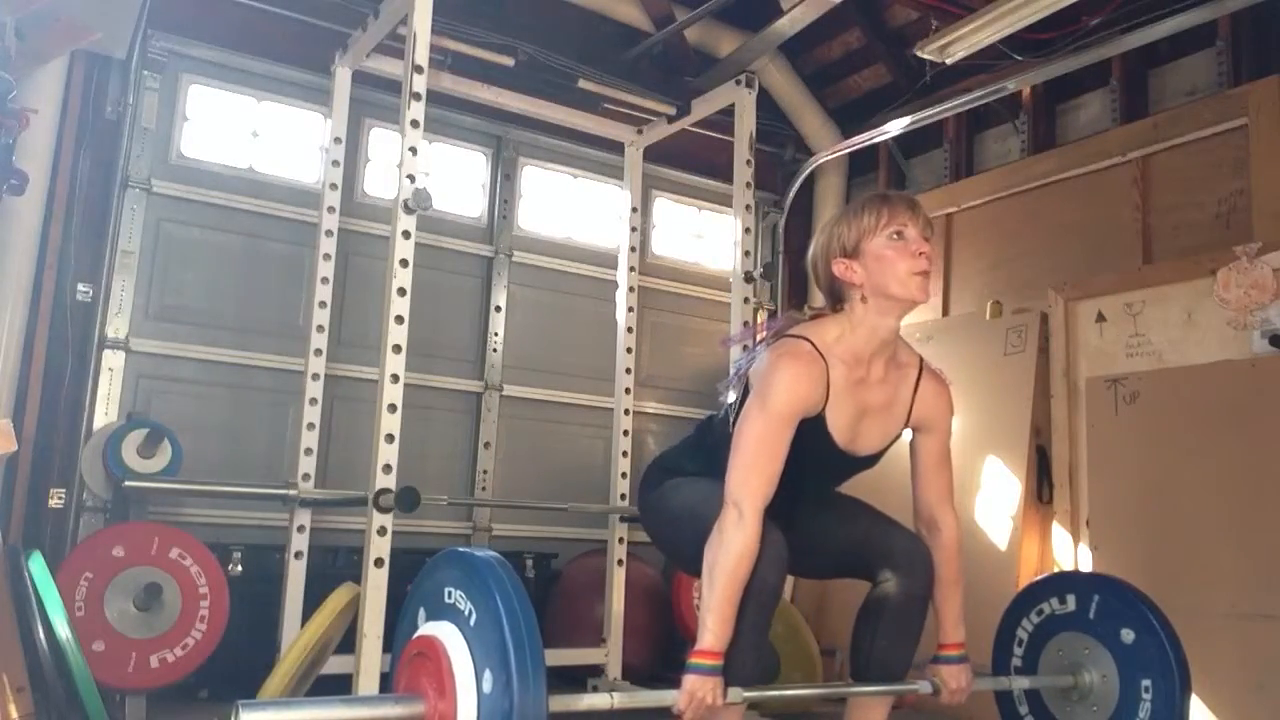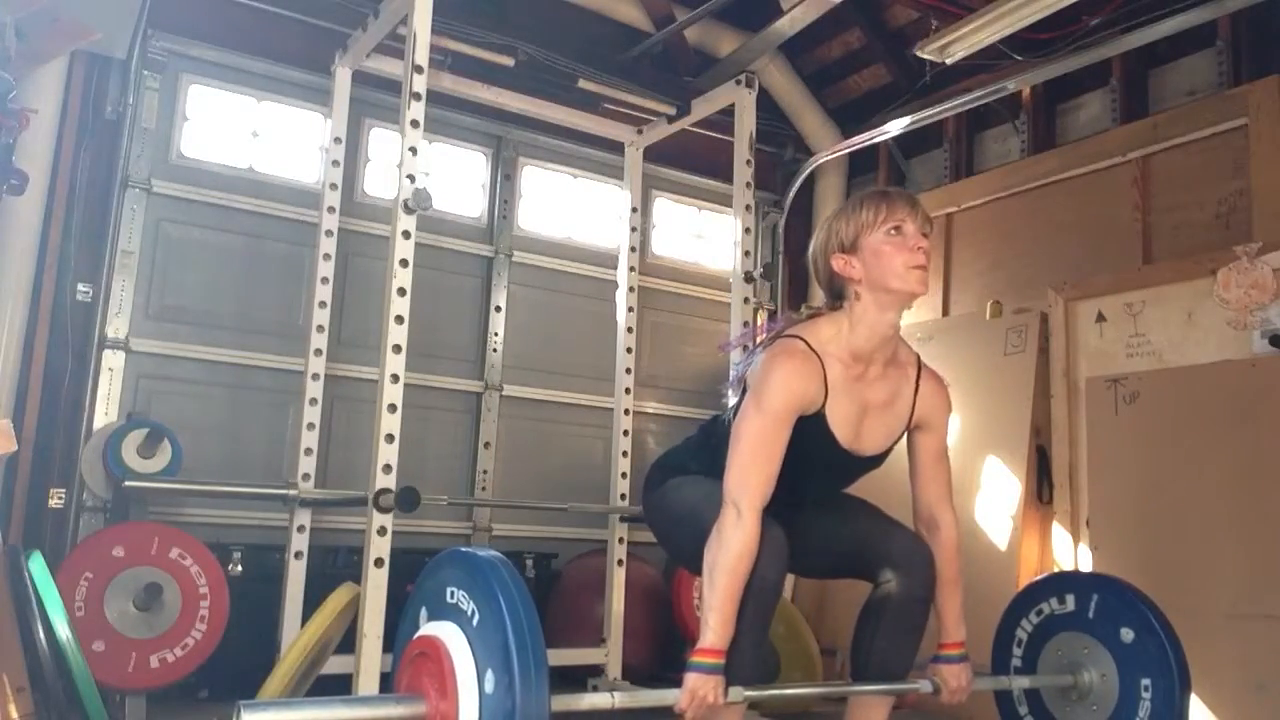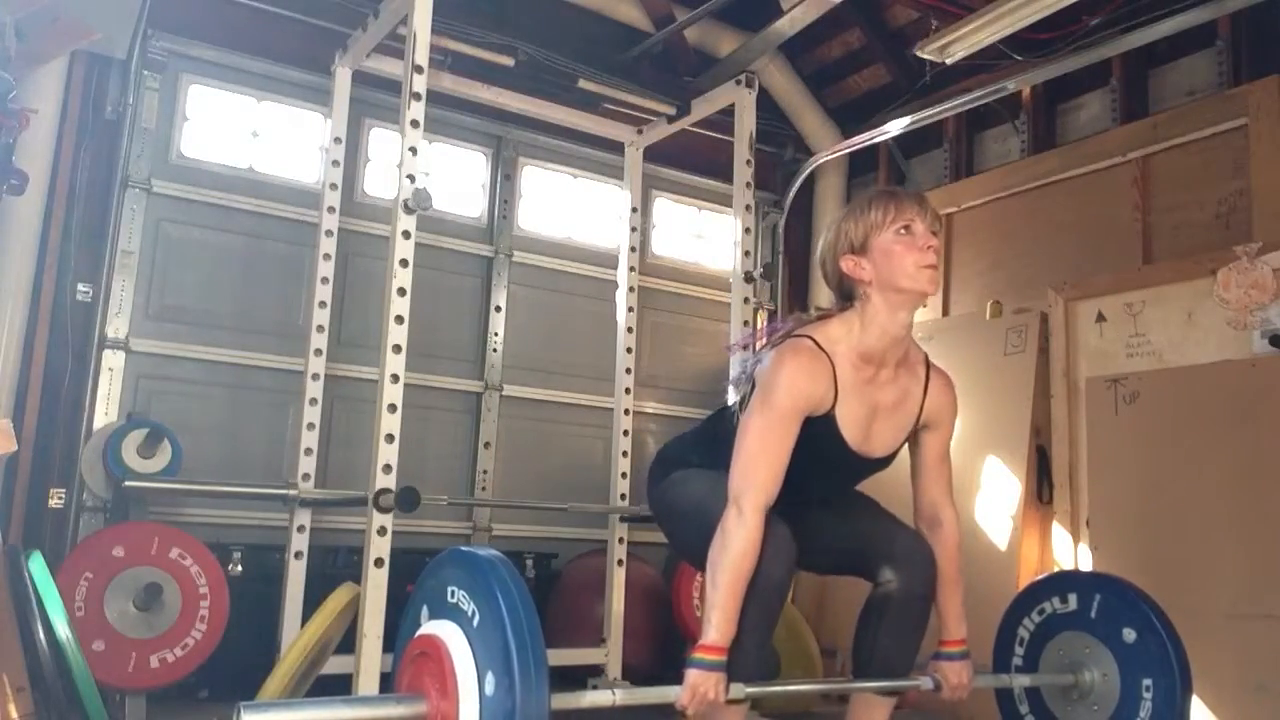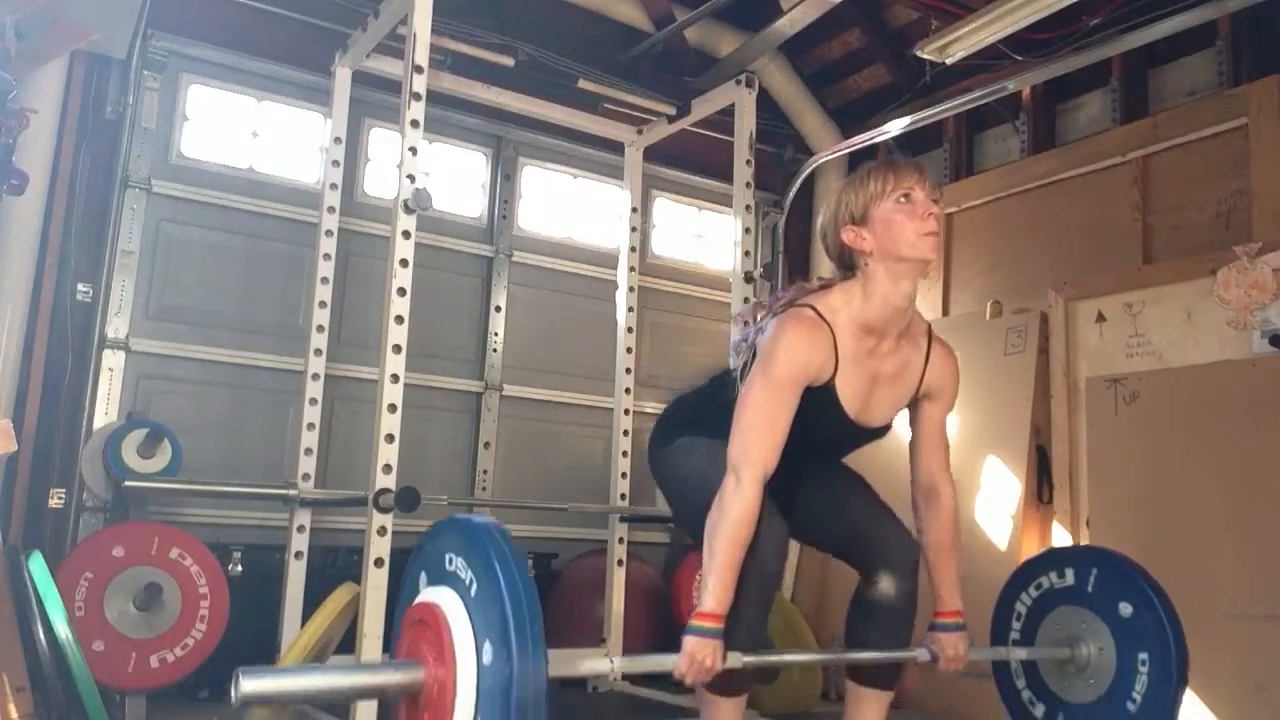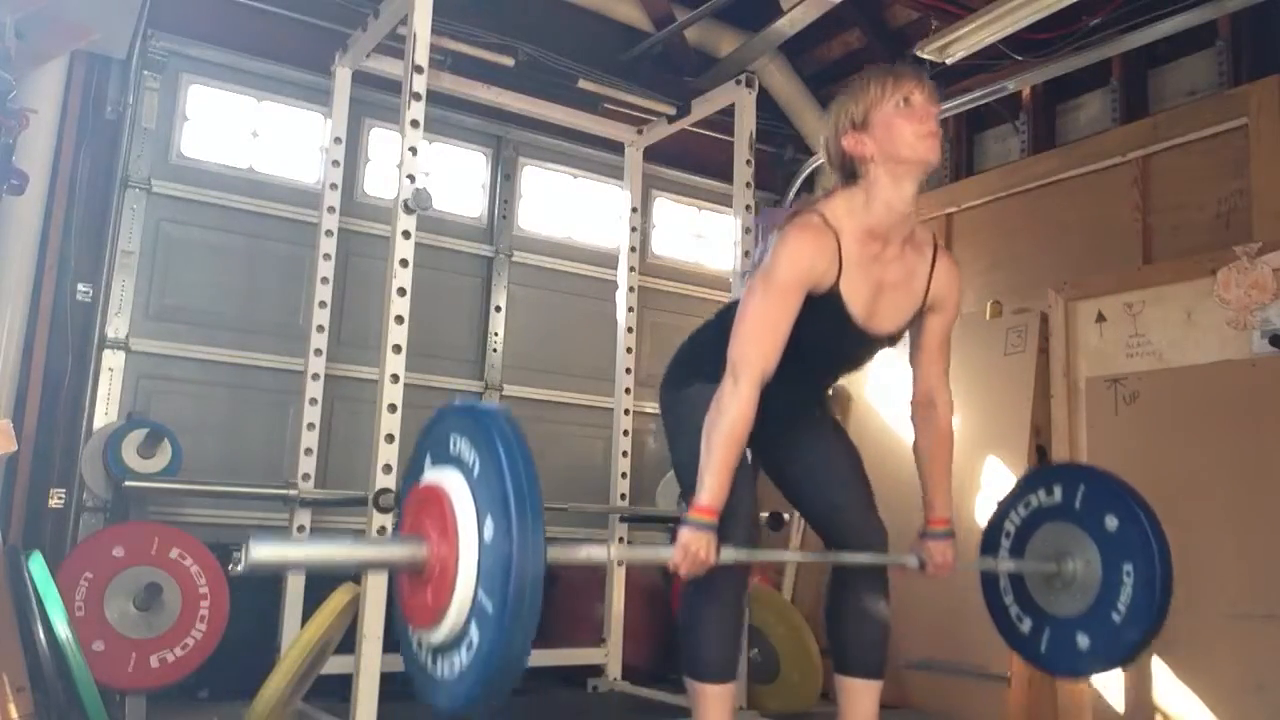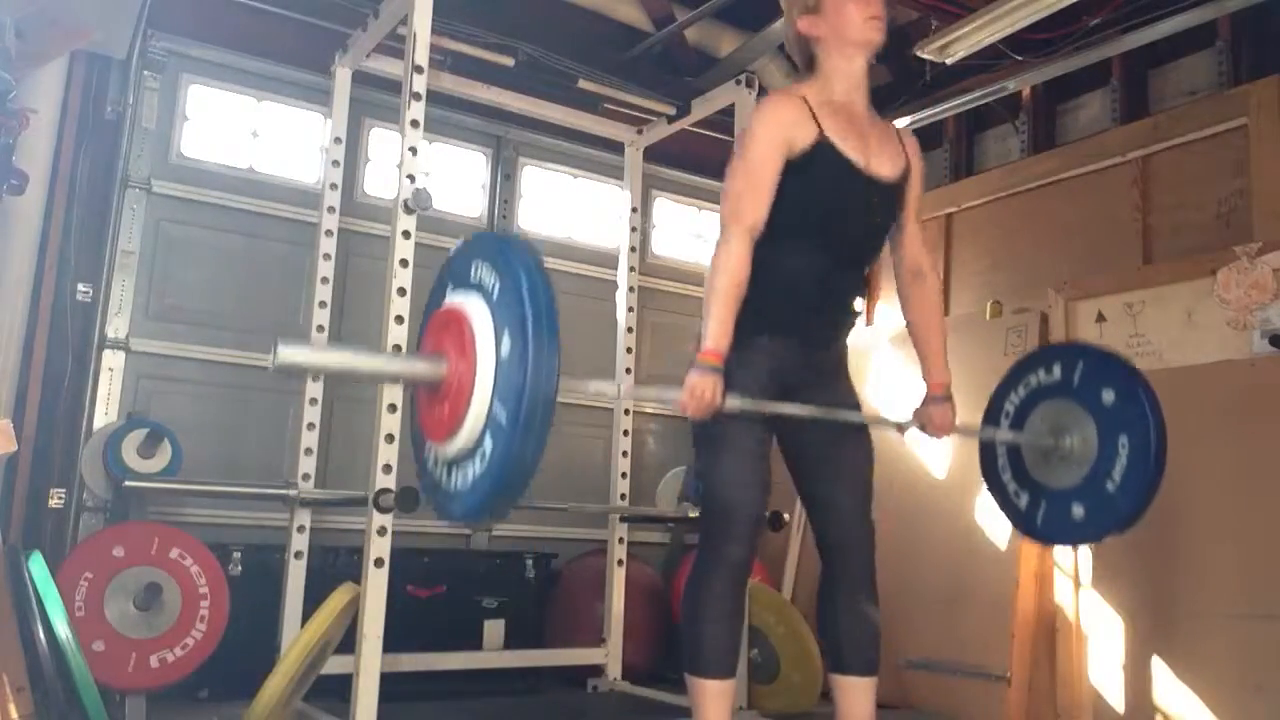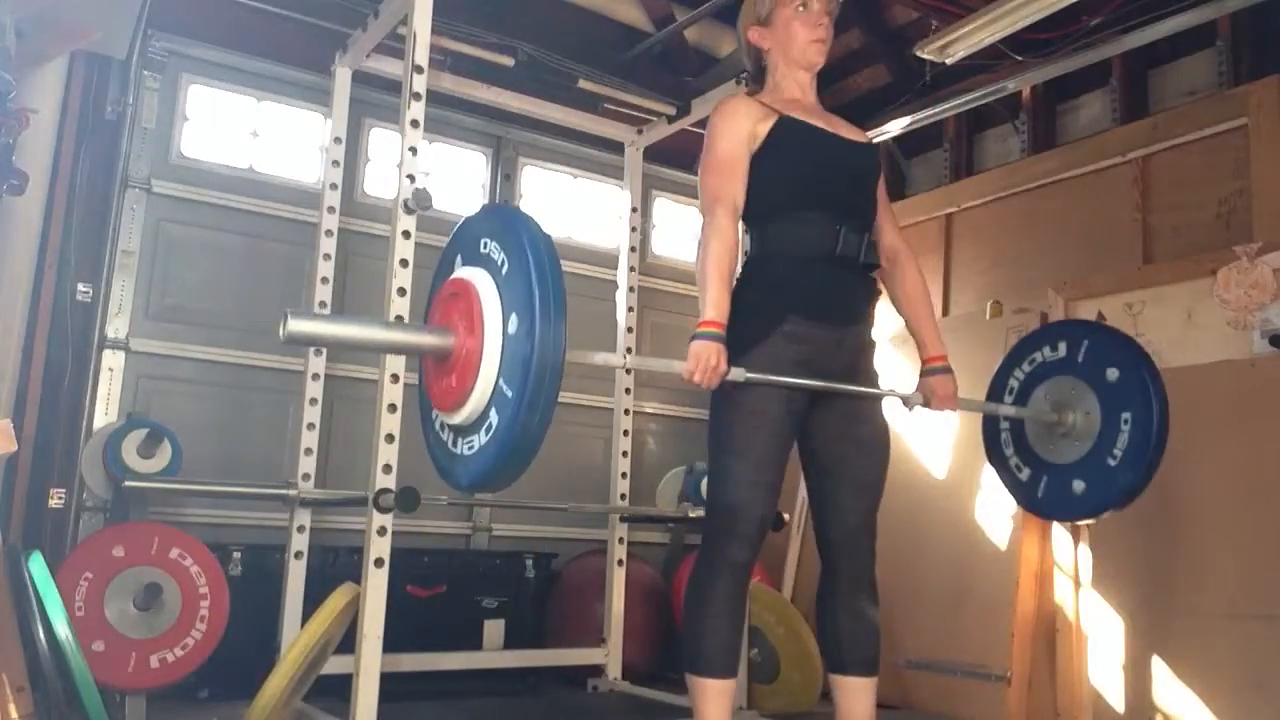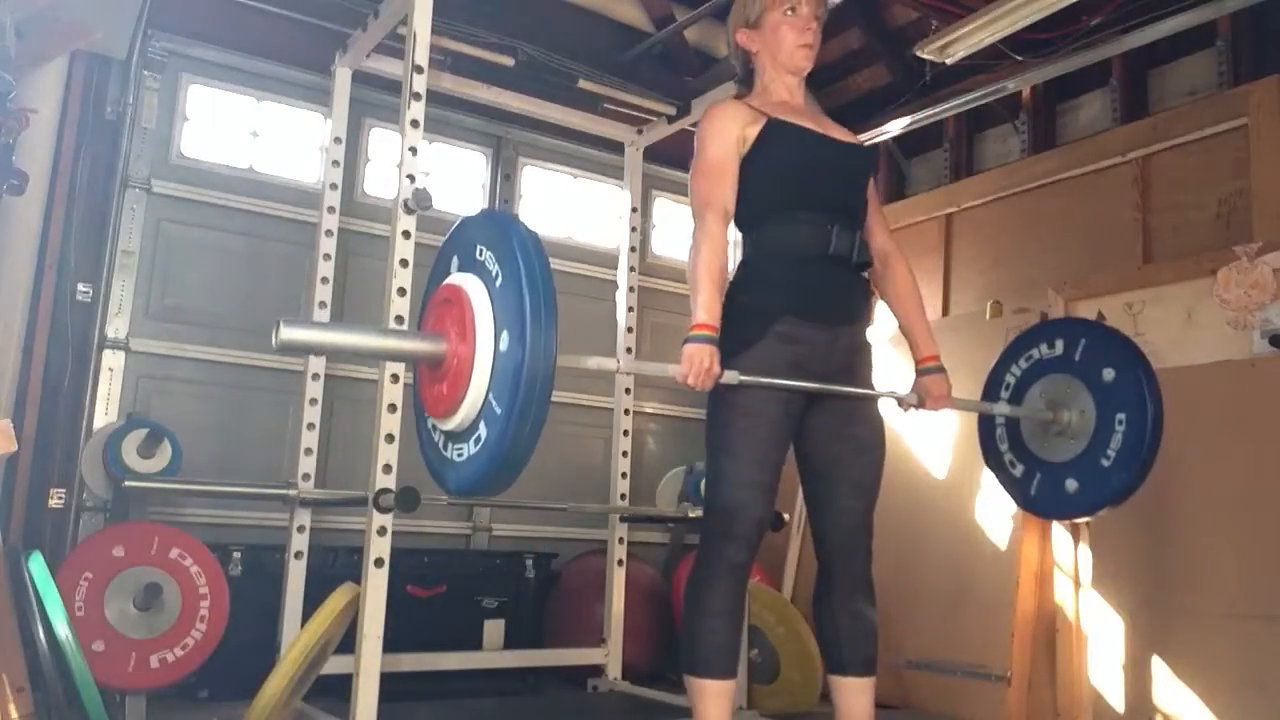
dt=0.3s
person 1, frame 1
left shoulder: (926, 390)
right shoulder: (798, 364)
left elbow: (939, 521)
right elbow: (740, 513)
left wrist: (952, 648)
right wrist: (706, 658)
left hip: (791, 502)
right hip: (688, 488)
left knee: (906, 560)
right knee: (761, 553)
person 1, frame 2
left shoulder: (925, 390)
right shoulder: (794, 363)
left elbow: (937, 520)
right elbow: (739, 514)
left wrist: (952, 647)
right wrist: (708, 655)
left hip: (797, 506)
right hip: (694, 489)
left knee: (908, 560)
right knee: (761, 550)
person 1, frame 3
left shoulder: (933, 390)
right shoulder: (804, 364)
left elbow: (939, 518)
right elbow: (745, 512)
left wrist: (953, 645)
right wrist: (710, 653)
right hip: (698, 479)
left knee: (909, 559)
right knee: (768, 551)
person 1, frame 4
left shoulder: (933, 360)
right shoulder: (805, 333)
left elbow: (935, 490)
right elbow: (744, 482)
left wrist: (948, 617)
right wrist: (707, 623)
left hip: (802, 461)
right hip: (700, 441)
left knee: (895, 554)
right knee: (759, 548)
person 1, frame 5
left shoulder: (938, 271)
right shoulder: (813, 241)
left elbow: (932, 403)
right elbow: (742, 383)
left wrist: (939, 525)
right wrist: (702, 514)
left hip: (797, 402)
right hip: (709, 385)
left knee: (864, 544)
right knee: (729, 541)
person 1, frame 6
left shoulder: (900, 147)
right shoulder: (785, 115)
left elbow: (915, 269)
right elbow: (738, 239)
left wrist: (939, 387)
right wrist: (709, 361)
left hip: (821, 359)
right hip: (751, 348)
left knee: (852, 544)
right knee: (732, 532)
person 1, frame 7
left shoulder: (856, 138)
right shoulder: (744, 115)
left elbow: (892, 250)
right elbow: (721, 221)
left wrist: (934, 357)
right wrist: (711, 329)
left hip: (847, 349)
right hip: (769, 335)
left knee: (852, 546)
right knee: (736, 533)
person 1, frame 8
left shoulder: (846, 139)
right shoulder: (731, 119)
left elbow: (884, 250)
right elbow: (712, 226)
left wrist: (927, 358)
right wrist: (702, 331)
left hip: (843, 348)
right hip: (764, 336)
left knee: (848, 546)
right knee: (734, 535)
